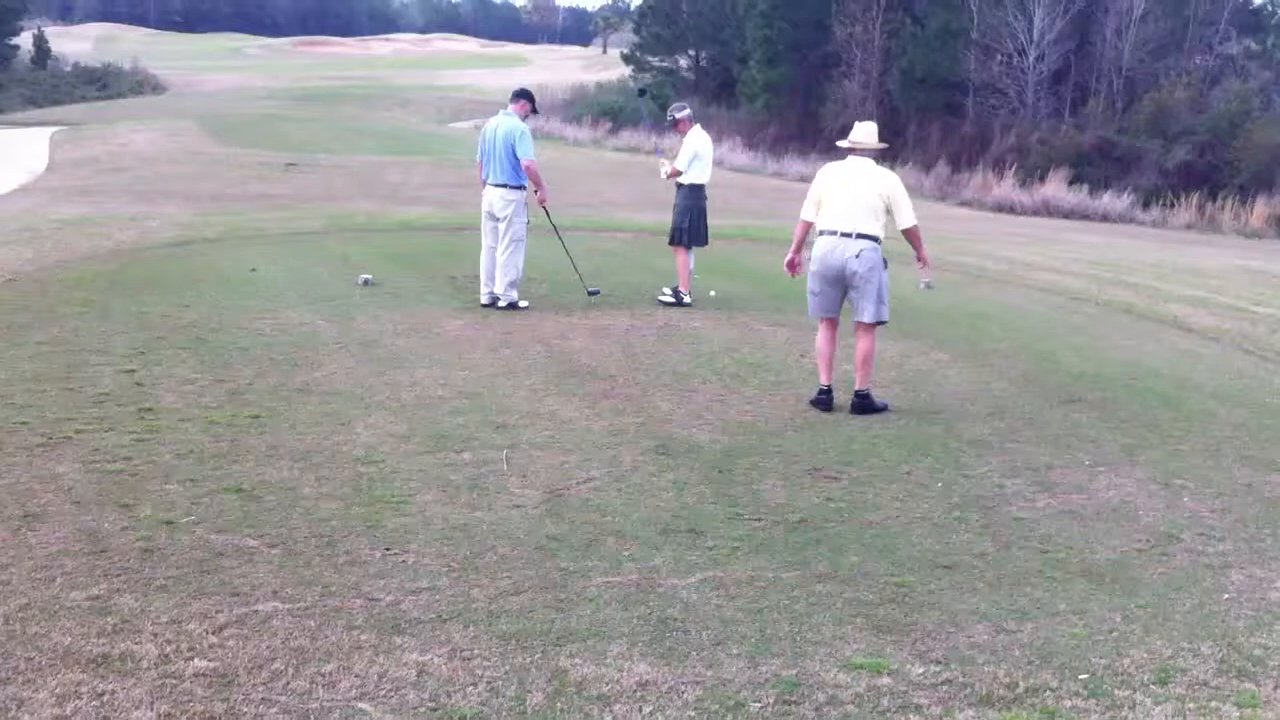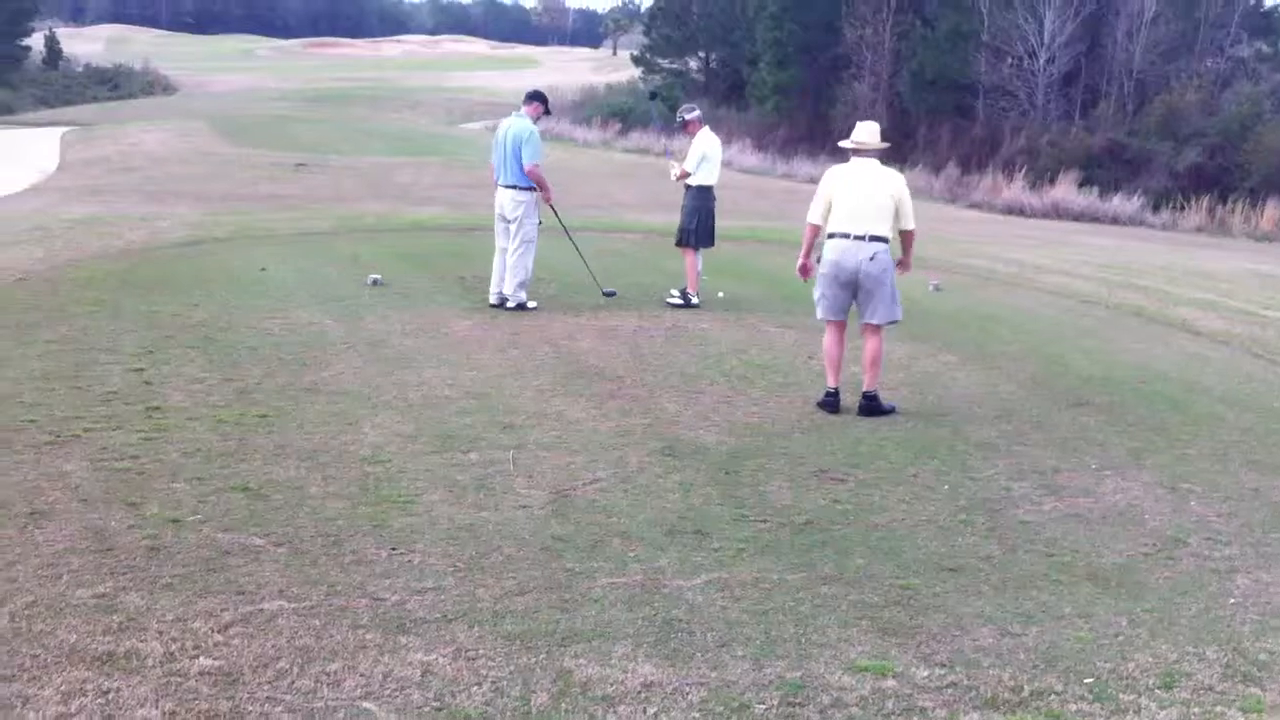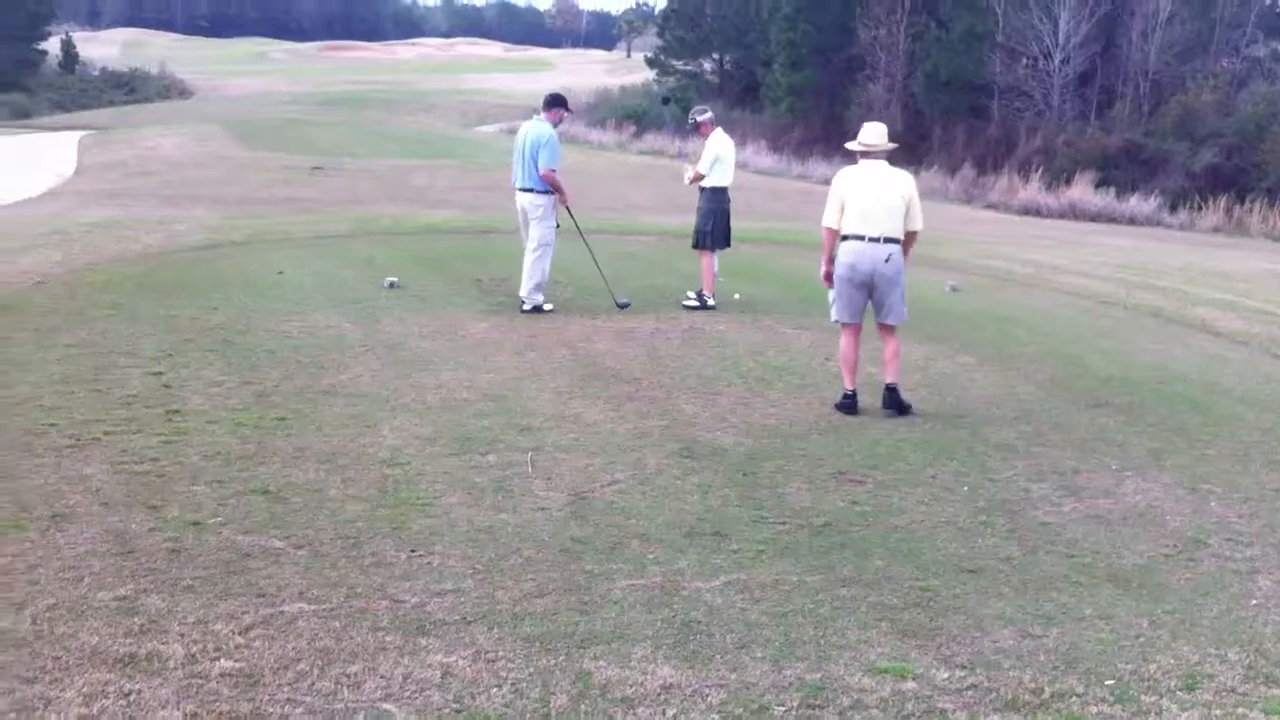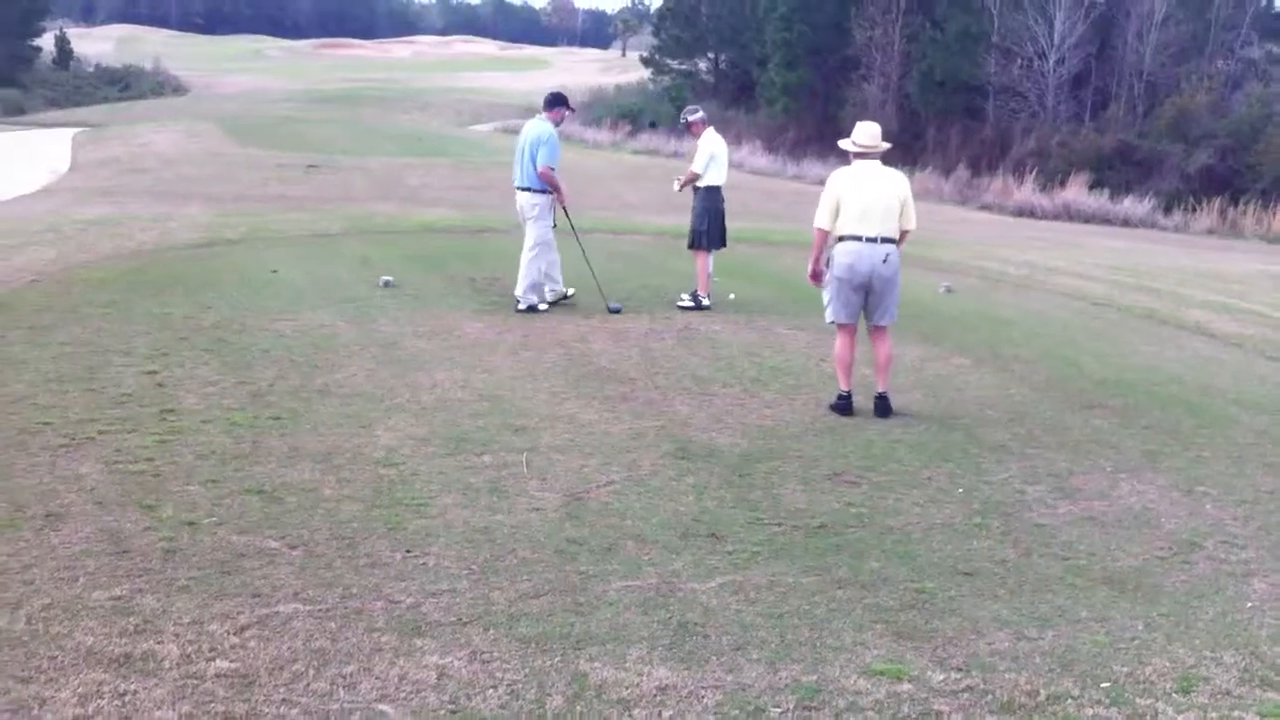
dt=0.2s
person 1, frame 1
left shoulder: (828, 171)
right shoulder: (886, 177)
left elbow: (807, 216)
right elbow: (907, 222)
left wrist: (795, 250)
right wrist: (920, 251)
left hip: (827, 249)
right hip: (864, 253)
left knee: (827, 323)
right knee: (865, 328)
left ankle: (824, 391)
right ankle: (861, 396)
person 1, frame 2
left shoulder: (835, 173)
right shoulder: (893, 178)
left elbow: (815, 220)
right elbow: (907, 226)
left wrist: (805, 256)
right wrist: (906, 255)
left hip: (838, 251)
right hip: (875, 254)
left knee: (834, 326)
right knee: (872, 330)
left ankle: (831, 393)
right ankle: (869, 397)
person 1, frame 3
left shoulder: (846, 176)
right shoulder: (903, 179)
left elbow: (831, 224)
right elbow: (913, 228)
left wrist: (827, 262)
right wrist: (903, 256)
left hip: (852, 254)
right hip: (889, 256)
left knee: (850, 329)
right knee: (889, 329)
left ankle: (849, 395)
right ankle: (892, 390)
person 1, frame 4
left shoulder: (841, 176)
right shoulder: (898, 179)
left elbow: (823, 225)
right elbow: (906, 227)
left wrist: (815, 261)
left hip: (849, 254)
right hip: (885, 256)
left knee: (846, 330)
right knee: (880, 331)
left ankle: (844, 397)
right ankle: (882, 397)
person 2, frame 1
left shoulder: (489, 124)
right shoulder: (518, 128)
left elbow: (480, 163)
right elbow: (528, 164)
right wrist: (541, 189)
left hip: (490, 192)
right hip: (511, 195)
left knee: (490, 246)
right knee: (510, 248)
left ankle: (488, 295)
right ankle: (506, 297)
person 2, frame 2
left shoulder: (503, 125)
right shoulder: (529, 130)
left elbow: (494, 164)
right elbow: (531, 169)
right wrist: (546, 189)
left hip: (502, 193)
right hip: (522, 196)
left knee: (503, 247)
right knee: (521, 249)
left ankle: (497, 295)
right ankle: (515, 298)
person 2, frame 3
left shoulder: (524, 128)
right shoulder: (548, 134)
left elbow: (518, 164)
right elbow: (546, 173)
right wrist: (562, 192)
left hip: (521, 195)
right hip: (540, 199)
left knee: (532, 248)
right knee: (540, 251)
left ankle: (528, 292)
right ankle: (532, 300)
person 2, frame 4
left shoulder: (528, 126)
right shoulder: (548, 133)
right elbow: (544, 171)
right wrist: (560, 192)
left hip: (522, 193)
right hip: (538, 198)
left knee: (546, 247)
right knee: (536, 250)
left ankle: (554, 291)
right ankle: (526, 300)
person 3, frame 1
left shoulder: (693, 139)
right shoulder: (701, 136)
left elbow: (677, 171)
left wrist: (666, 172)
right wrist: (670, 166)
left hip: (688, 193)
right hip: (695, 192)
left knee: (680, 244)
right knee: (686, 244)
left ankle: (683, 294)
right ankle: (683, 287)
person 3, frame 2
left shoulder: (701, 141)
right shoulder: (711, 138)
left elbow: (686, 173)
left wrist: (676, 174)
right wrist: (680, 168)
left hip: (697, 195)
right hip: (703, 194)
left knee: (688, 245)
right knee: (694, 246)
left ankle: (691, 295)
right ankle: (691, 288)
person 3, frame 3
left shoulder: (714, 143)
right shoulder: (724, 140)
left elbow: (700, 175)
left wrist: (689, 177)
right wrist: (694, 171)
left hip: (712, 197)
right hip: (718, 195)
left knee: (705, 248)
right knee: (710, 248)
left ankle: (707, 297)
right ankle: (707, 290)
person 3, frame 4
left shoulder: (707, 141)
right shoulder: (715, 139)
left elbow: (695, 173)
left wrist: (681, 184)
right wrist: (686, 179)
left hip: (706, 196)
right hip: (712, 195)
left knee: (700, 248)
right knee: (705, 248)
left ankle: (702, 297)
right ankle: (702, 291)
